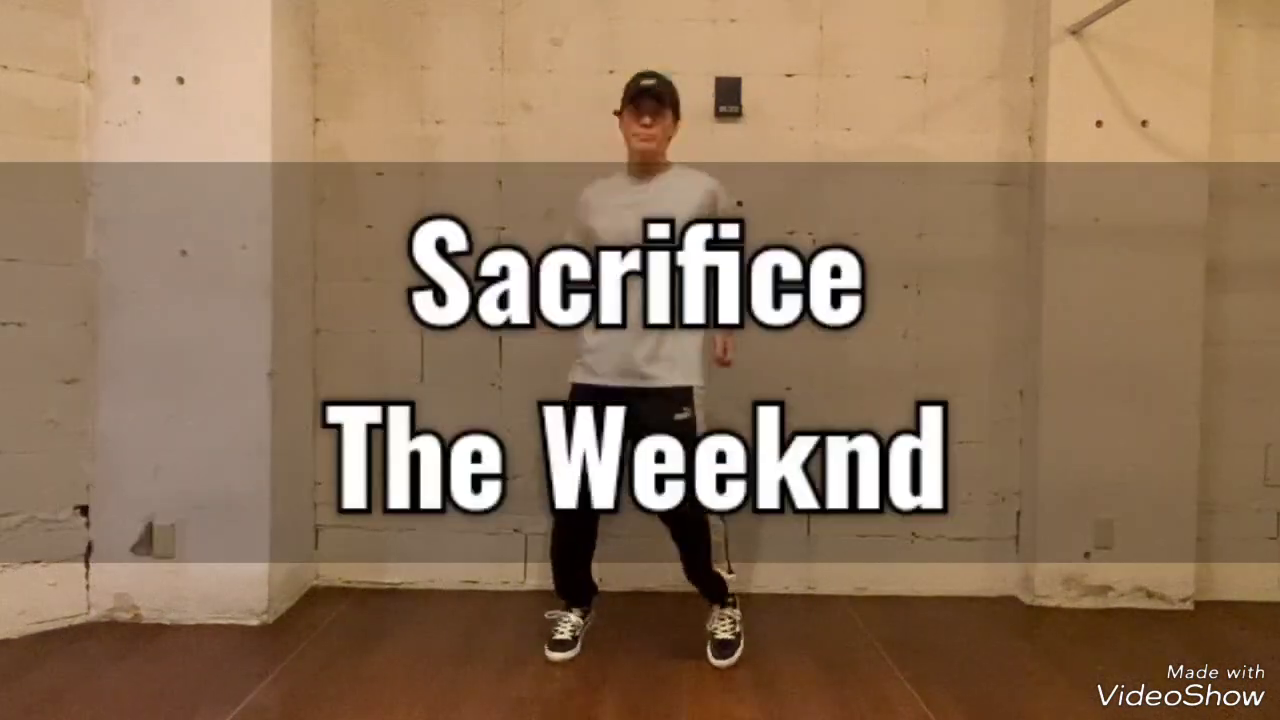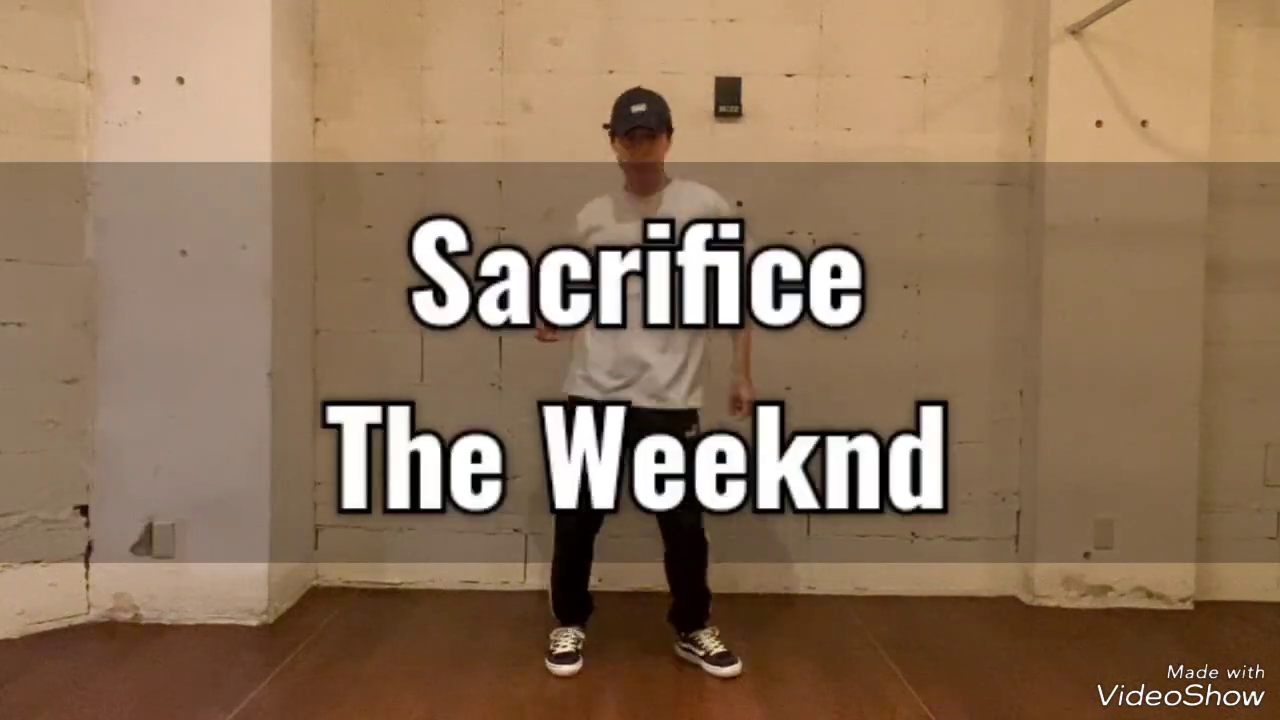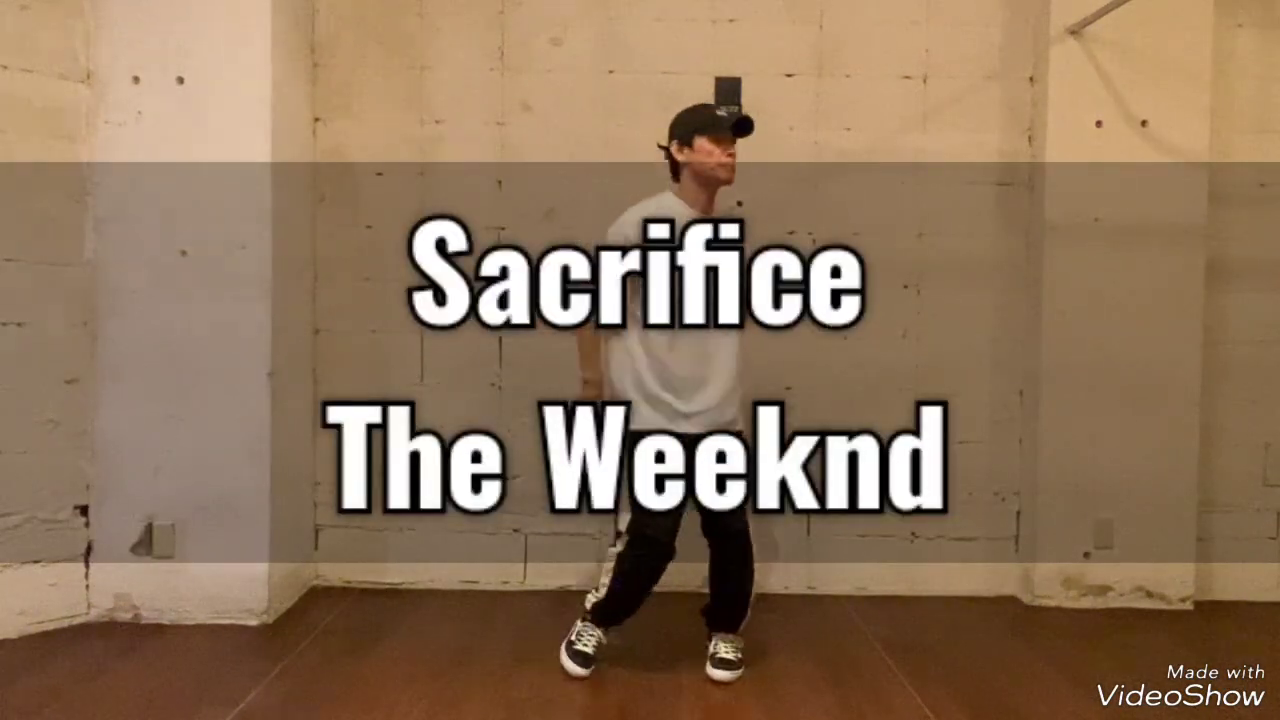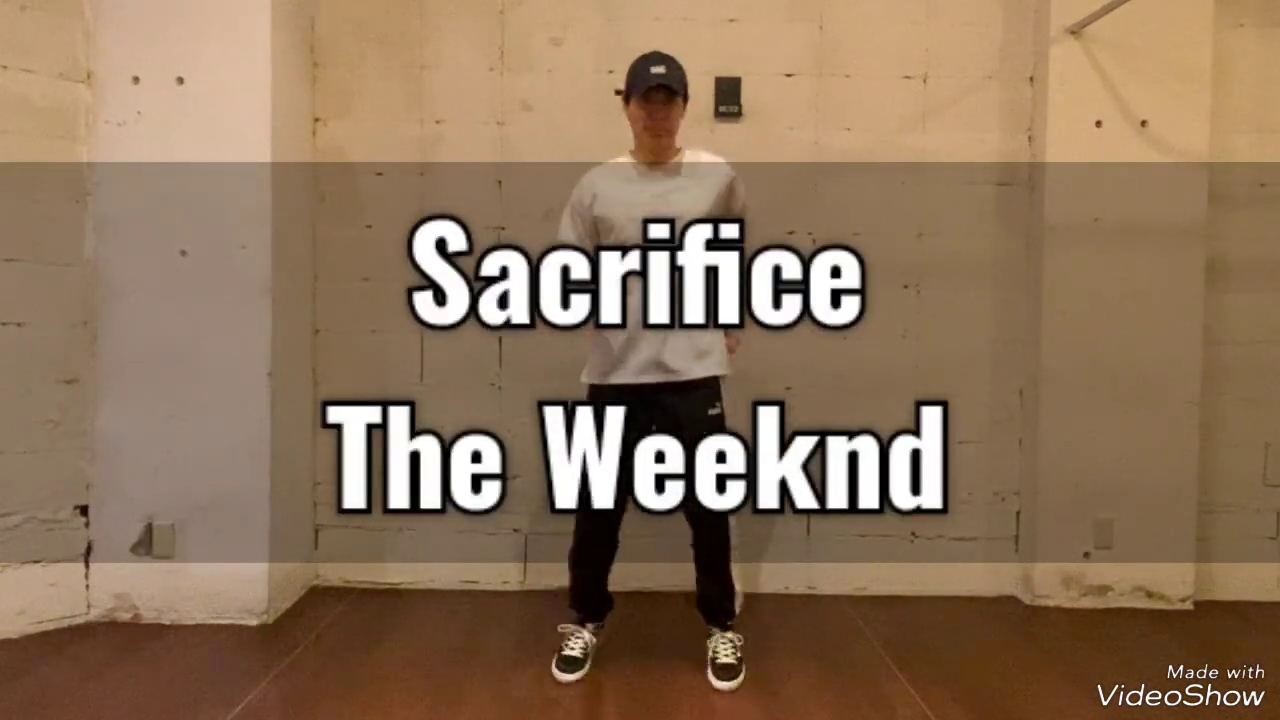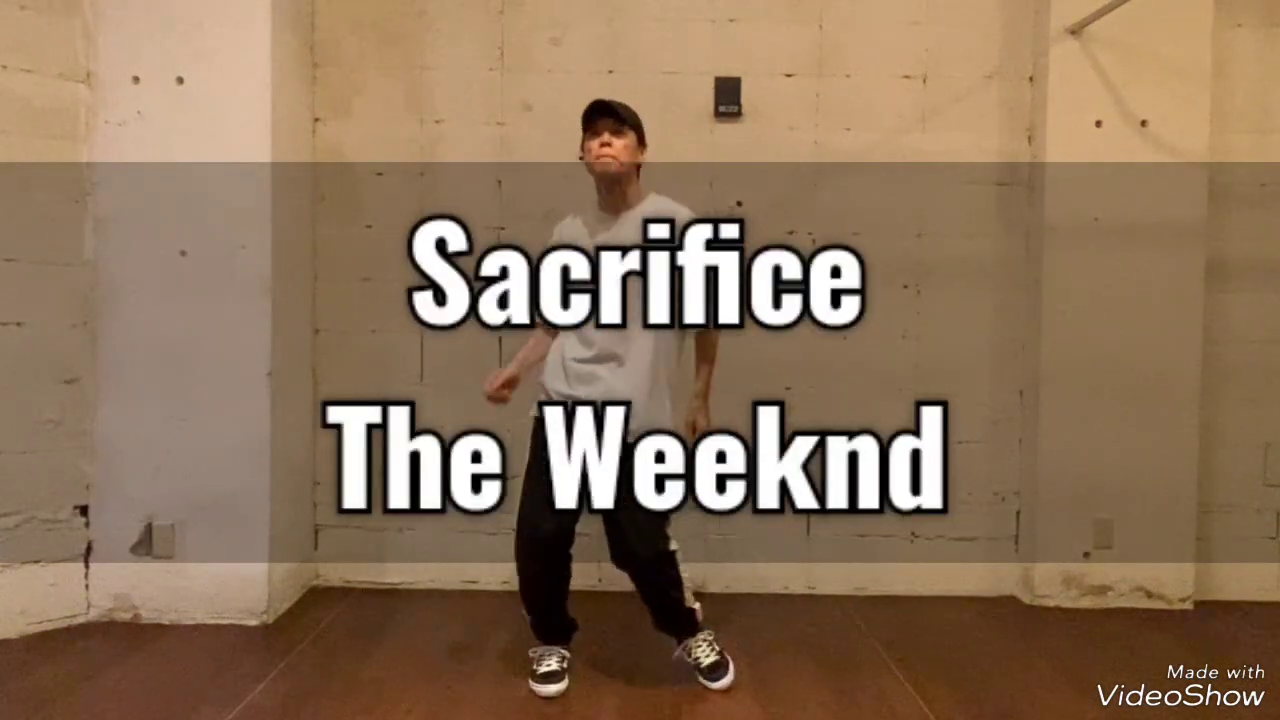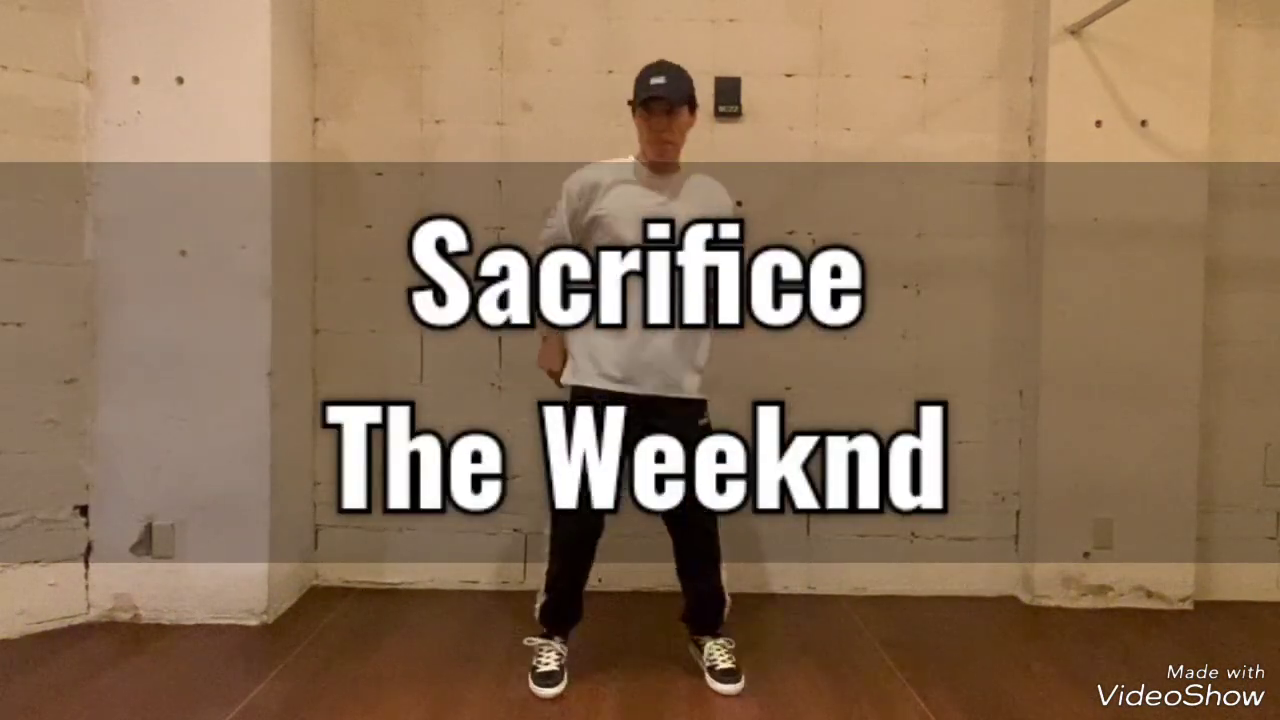
dt=0.7s
person 1, frame 1
left shoulder: (702, 191)
right shoulder: (594, 198)
left wrist: (725, 330)
left hip: (665, 380)
right hip: (595, 378)
left knee: (680, 500)
right knee: (575, 500)
left ankle: (722, 605)
right ankle: (575, 606)
person 1, frame 2
left shoulder: (707, 209)
right shoulder: (593, 216)
left wrist: (742, 373)
right wrist: (553, 317)
left hip: (669, 399)
right hip: (594, 396)
left knee: (681, 520)
right knee: (576, 518)
left ankle: (693, 628)
right ankle: (569, 623)
person 1, frame 3
right shoulder: (643, 222)
right wrist: (591, 375)
left hip: (719, 419)
right hip: (658, 418)
left knee: (732, 535)
right knee: (648, 540)
left ankle: (724, 633)
right ankle: (593, 624)
person 1, frame 4
left shoulder: (717, 177)
right shoulder: (597, 184)
left wrist: (725, 321)
left hip: (691, 372)
right hip: (617, 374)
left knee: (707, 507)
right knee: (598, 505)
left ankle: (722, 631)
right ankle: (585, 622)
person 1, frame 5
left shoulder: (676, 222)
right shoulder: (567, 232)
left wrist: (701, 398)
right wrist: (515, 371)
left hip: (635, 416)
right hip: (561, 409)
left knee: (641, 546)
right knee: (541, 534)
left ankle: (691, 635)
right ankle: (553, 642)
person 1, frame 6
left shoulder: (713, 198)
right shoulder: (592, 182)
right wrist: (552, 340)
left hip: (678, 387)
right hip: (598, 381)
left knee: (694, 518)
right knee: (577, 513)
left ankle: (710, 635)
right ankle: (553, 636)
